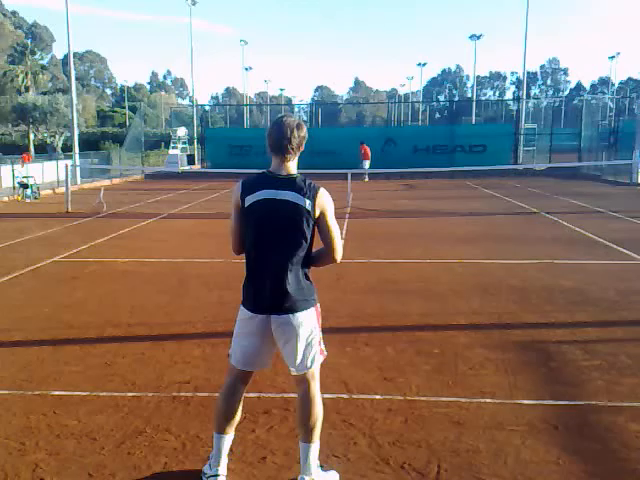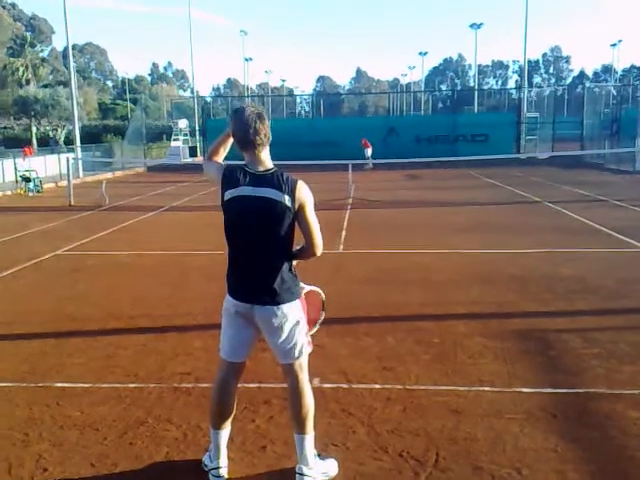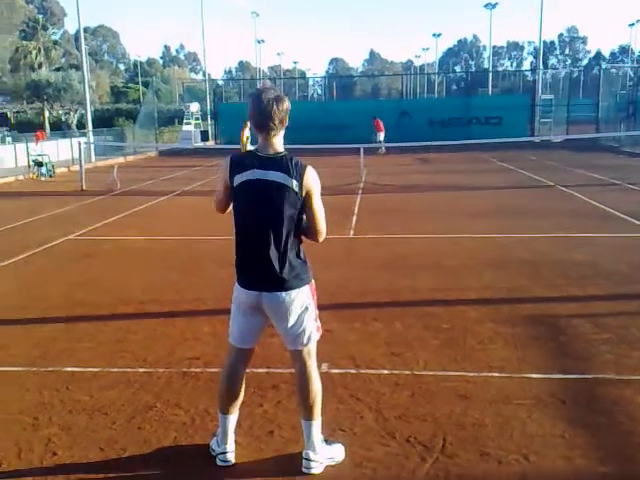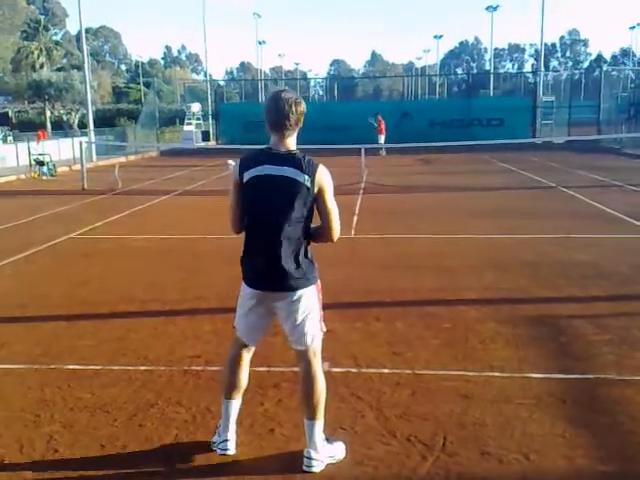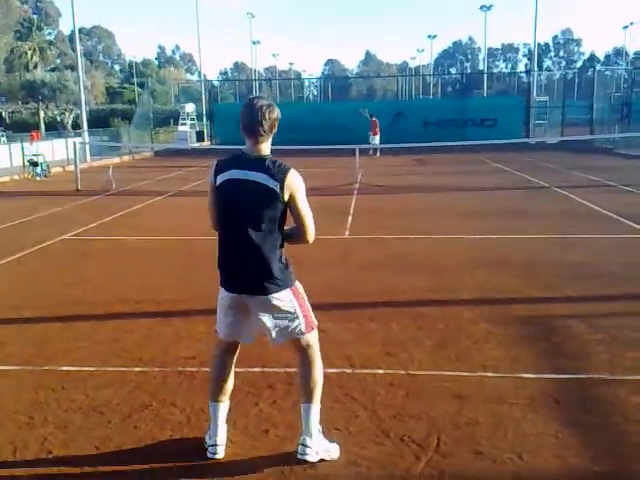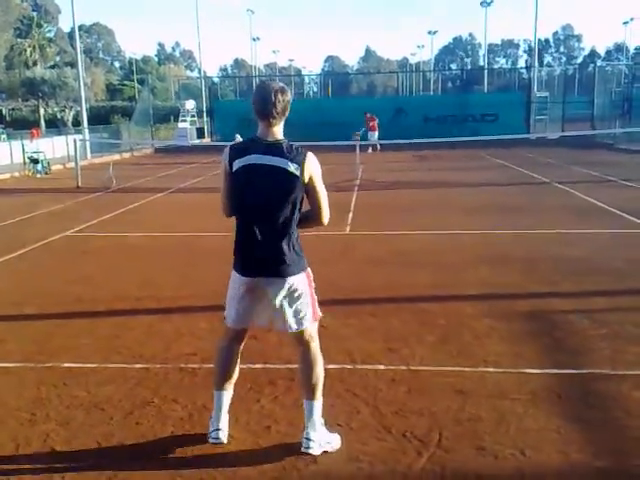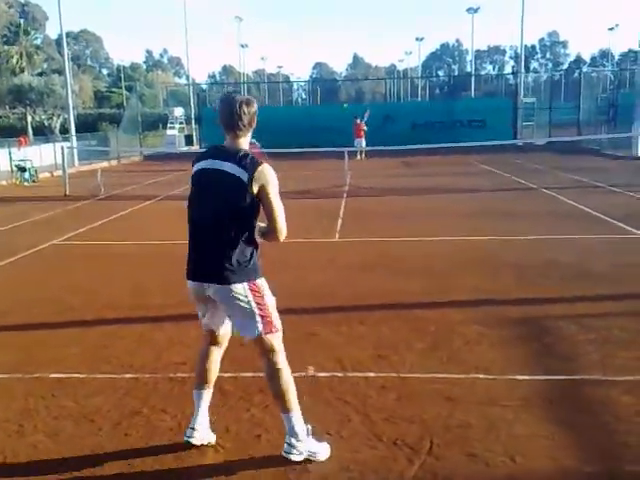
dt=0.4s
person 1, frame 1
left shoulder: (244, 189)
right shoulder: (317, 195)
left elbow: (237, 247)
right elbow: (333, 255)
left hip: (255, 304)
right hip: (297, 305)
left knee: (236, 380)
right knee: (308, 384)
person 1, frame 2
left shoulder: (227, 178)
right shoulder: (296, 188)
left elbow: (208, 160)
right elbow: (315, 249)
left wrist: (233, 128)
left hip: (239, 297)
right hip: (281, 298)
left knee: (227, 374)
right knee: (297, 376)
person 1, frame 3
left shoulder: (235, 166)
right shoulder: (304, 173)
left elbow: (219, 206)
right elbow: (317, 234)
left hip: (248, 283)
right hip: (291, 283)
left knee: (236, 359)
right knee: (305, 361)
left ankle: (224, 443)
right ankle: (314, 450)
person 1, frame 4
left shoulder: (244, 166)
right shoulder: (316, 172)
left elbow: (236, 226)
right elbow: (331, 233)
left hip: (255, 279)
right hip: (298, 282)
left knee: (240, 349)
right knee: (310, 360)
left ankle: (226, 434)
right ankle: (316, 449)
person 1, frame 5
left shoulder: (220, 170)
right shoulder: (287, 176)
left elbow: (216, 224)
right elbow: (307, 235)
left hip: (232, 282)
right hip: (274, 284)
left knee: (225, 350)
right knee: (309, 348)
left ankle: (215, 436)
right ankle: (311, 439)
person 1, frame 6
left shoulder: (233, 155)
right shoulder: (304, 160)
left elbow: (228, 209)
right elbow: (321, 217)
left hip: (247, 268)
right hip: (288, 269)
left knee: (232, 338)
right knee: (308, 344)
left ankle: (218, 423)
right ankle: (314, 432)
person 1, frame 7
left shoulder: (199, 162)
right shoulder: (260, 171)
right elbow: (279, 234)
left hip: (200, 275)
right hip: (238, 277)
left knee: (214, 340)
right knee: (274, 353)
left ankle: (198, 426)
right ankle: (297, 439)
